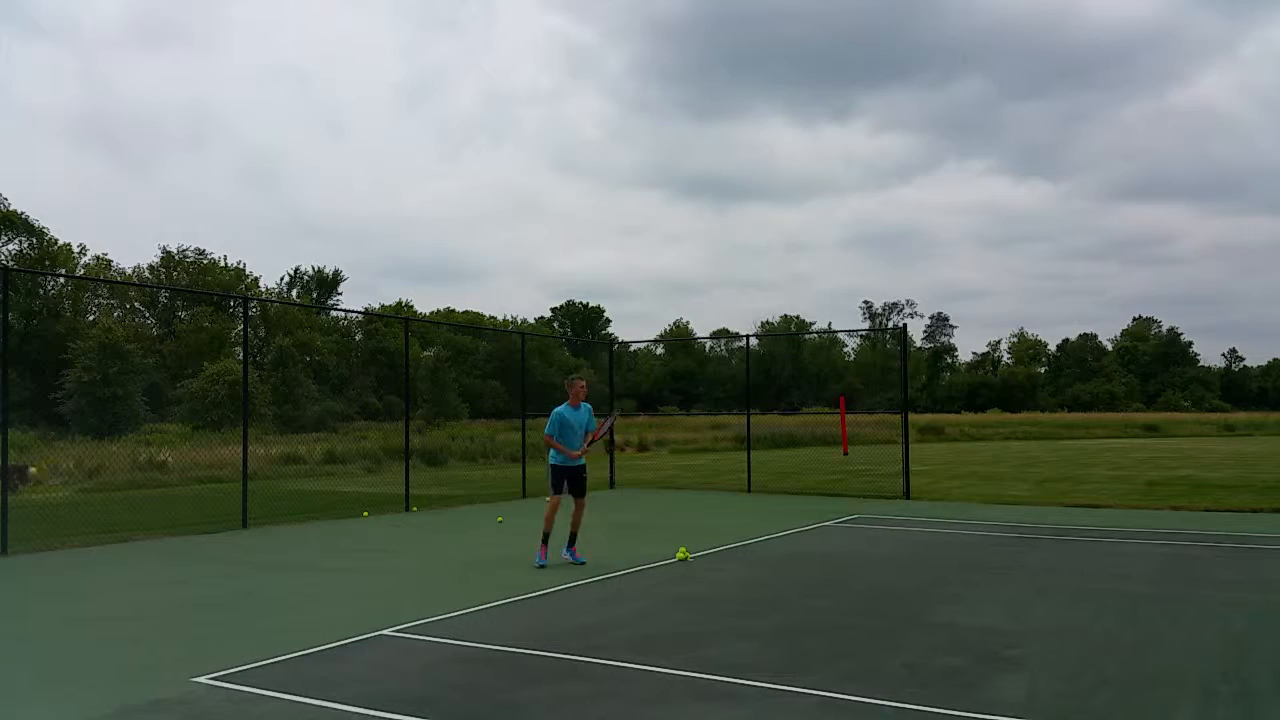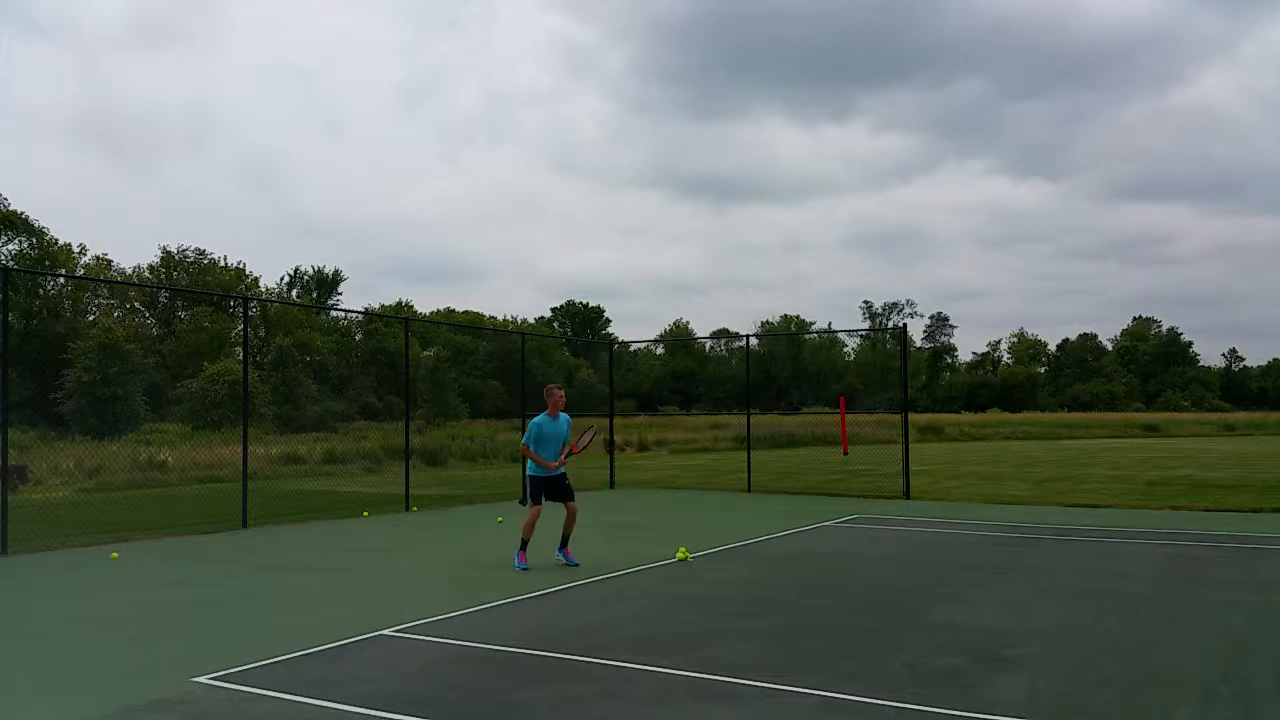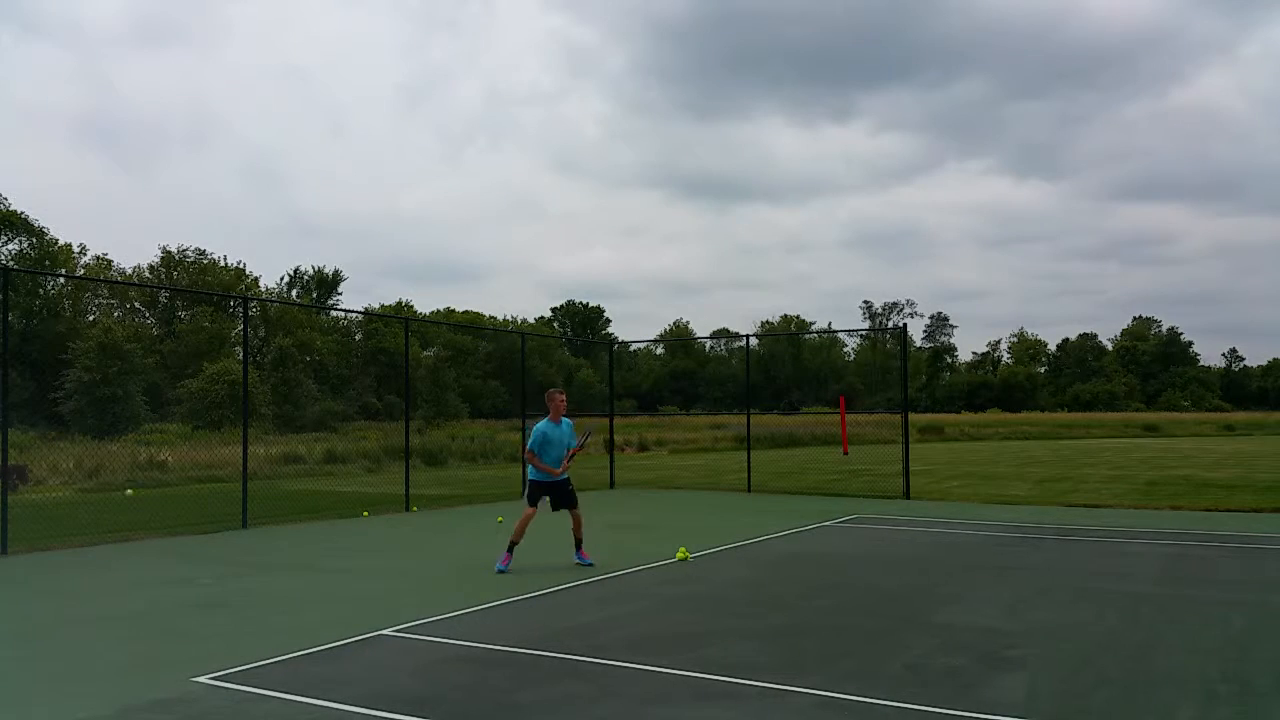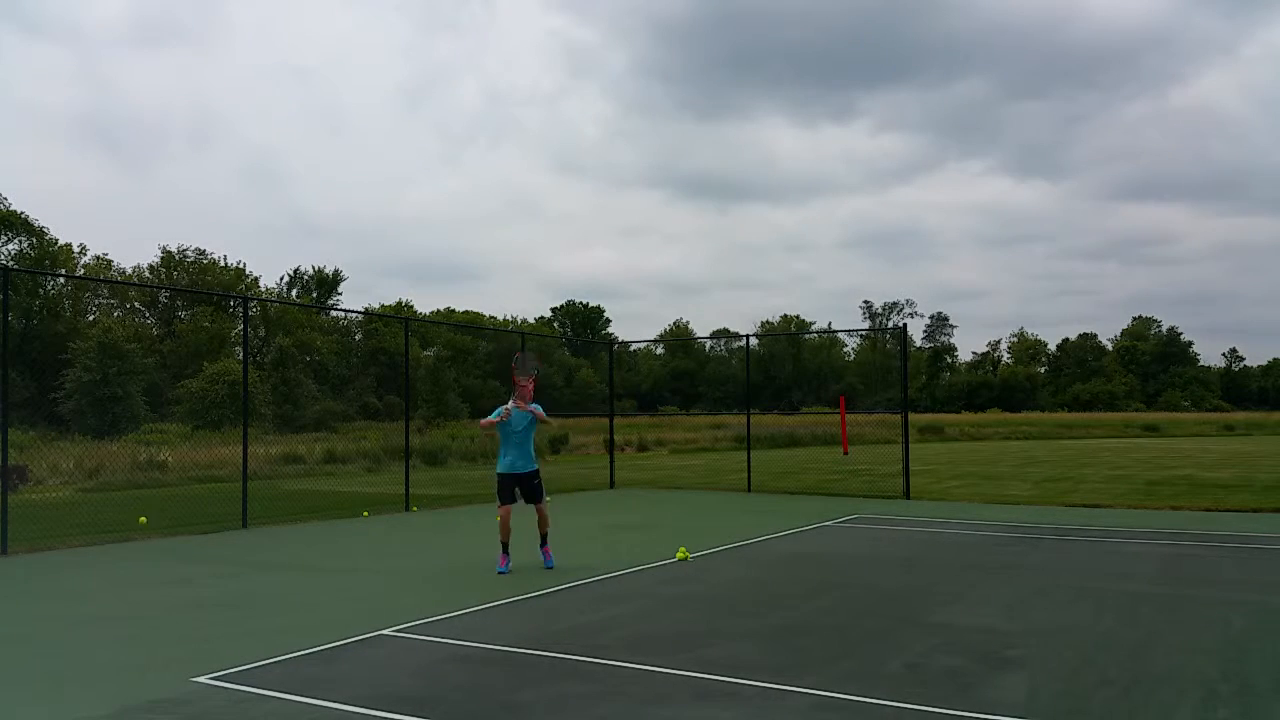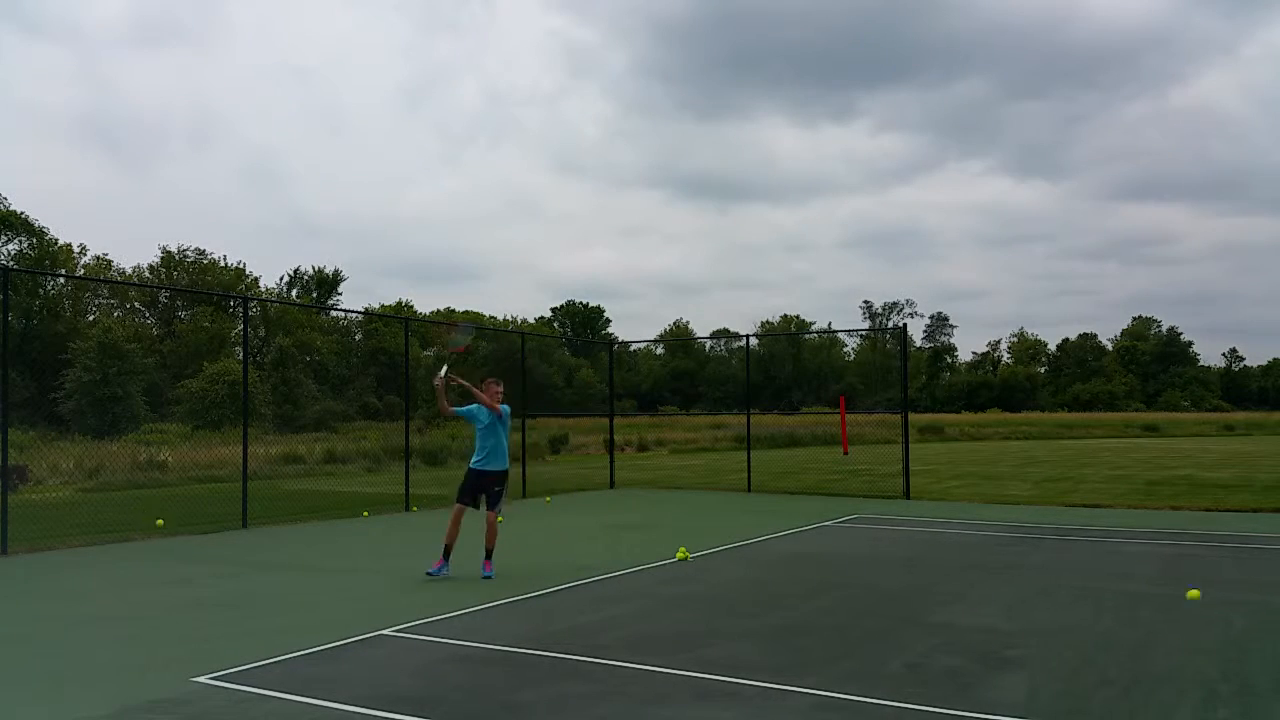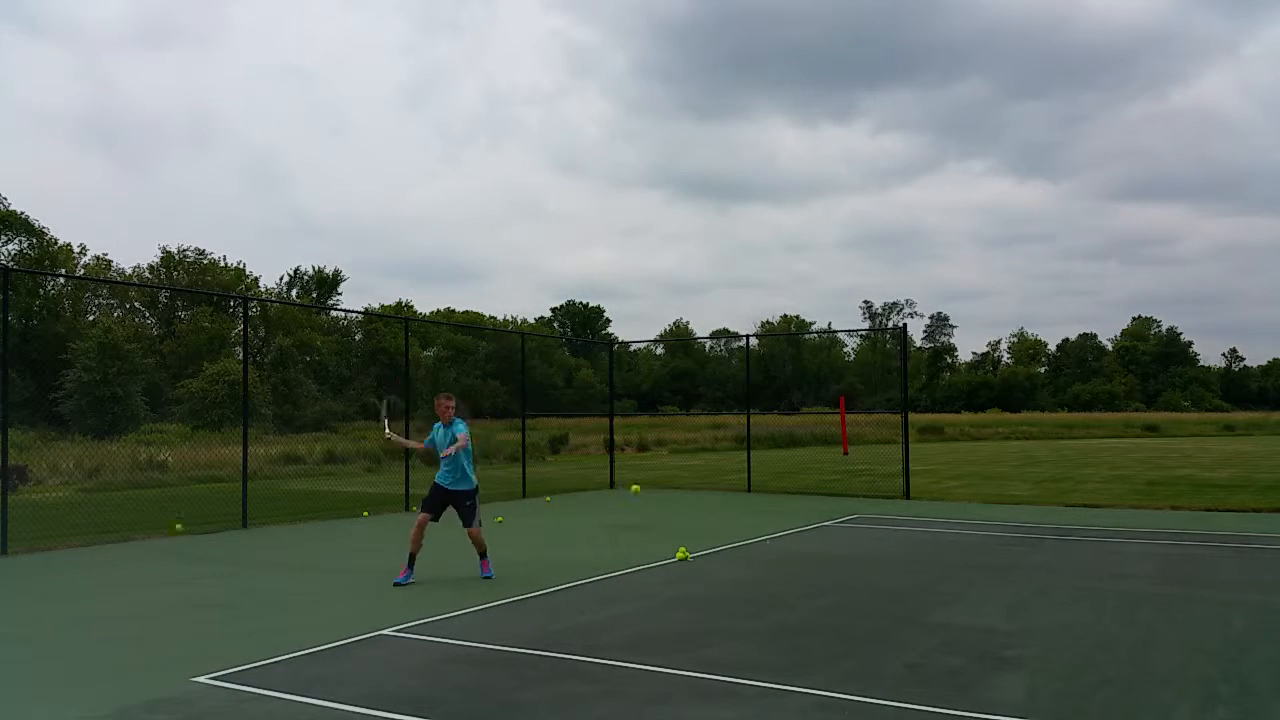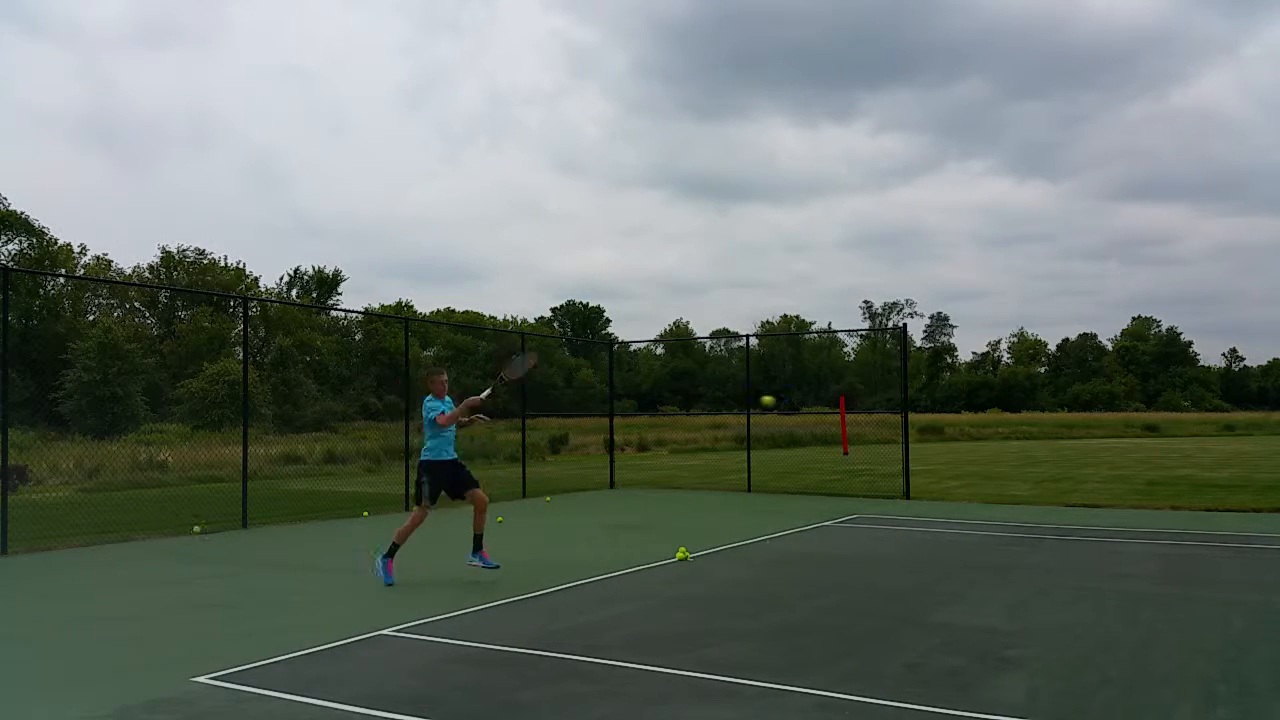
dt=0.3s
person 1, frame 1
left shoulder: (587, 409)
right shoulder: (558, 413)
left elbow: (590, 432)
right elbow: (548, 439)
left wrist: (585, 446)
right wrist: (570, 453)
left hip: (578, 465)
right hip: (559, 462)
left knee: (580, 505)
right knee: (554, 502)
left ankle: (569, 548)
right ankle: (543, 547)
person 1, frame 2
left shoulder: (566, 419)
right shoulder: (537, 423)
right elbow: (524, 449)
left wrist: (562, 457)
right wrist: (546, 464)
left hip: (558, 473)
right hip: (537, 473)
left knee: (572, 509)
right knee: (535, 512)
left ankle: (562, 550)
right ankle: (521, 552)
person 1, frame 3
left shoulder: (568, 424)
right shoulder: (540, 429)
left elbow: (571, 449)
right elbow: (528, 455)
left wrist: (566, 463)
right wrist: (550, 470)
left hip: (561, 478)
right hip: (537, 478)
left knee: (576, 514)
right knee: (528, 514)
left ankle: (579, 552)
right ankle: (508, 554)
person 1, frame 4
left shoulder: (534, 408)
right shoulder: (504, 411)
left elbow: (546, 420)
right elbow: (485, 423)
left wrist: (529, 409)
right wrist: (499, 419)
left hip: (530, 469)
right hip: (506, 470)
left knee: (541, 509)
right knee: (505, 513)
left ankle: (544, 547)
right ankle: (505, 555)
person 1, frame 5
left shoulder: (504, 410)
right shoulder: (475, 410)
left elbow: (489, 405)
right elbow: (446, 410)
left wrist: (467, 386)
right wrist: (440, 390)
left hip: (497, 471)
right hip: (475, 468)
left knee: (491, 519)
right knee: (457, 513)
left ankle: (487, 562)
right ankle: (444, 561)
person 1, frame 6
left shoulder: (459, 425)
right shoulder: (436, 429)
left elbow: (464, 440)
right elbow: (423, 447)
left wrist: (453, 449)
right wrist: (397, 439)
left hip: (465, 487)
right hip: (442, 484)
left knee: (473, 532)
right knee: (420, 522)
left ankle: (484, 560)
right ankle: (409, 570)
person 1, frame 7
left shoulder: (447, 400)
right shoulder: (430, 403)
right elbow: (443, 423)
left wrist: (470, 419)
right wrist: (462, 406)
left hip: (451, 461)
right hip: (432, 463)
left knee: (481, 501)
right knee: (419, 515)
left ankle: (477, 553)
right ankle: (387, 559)
